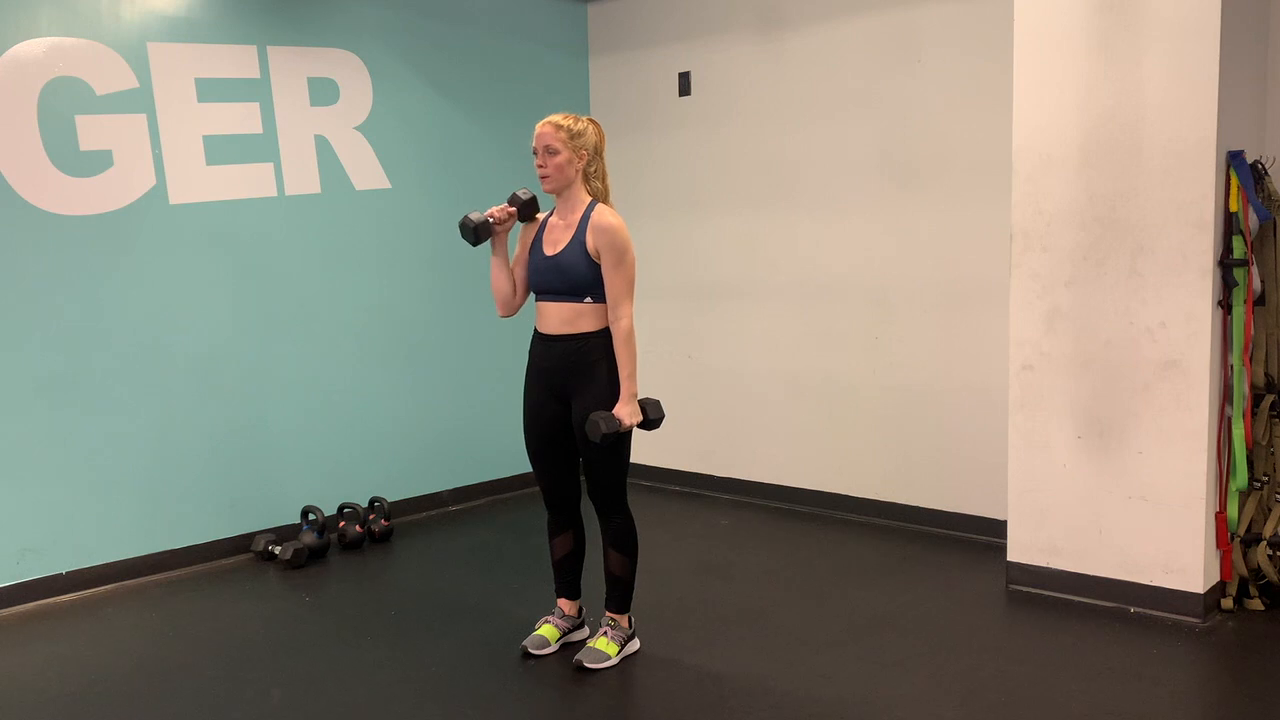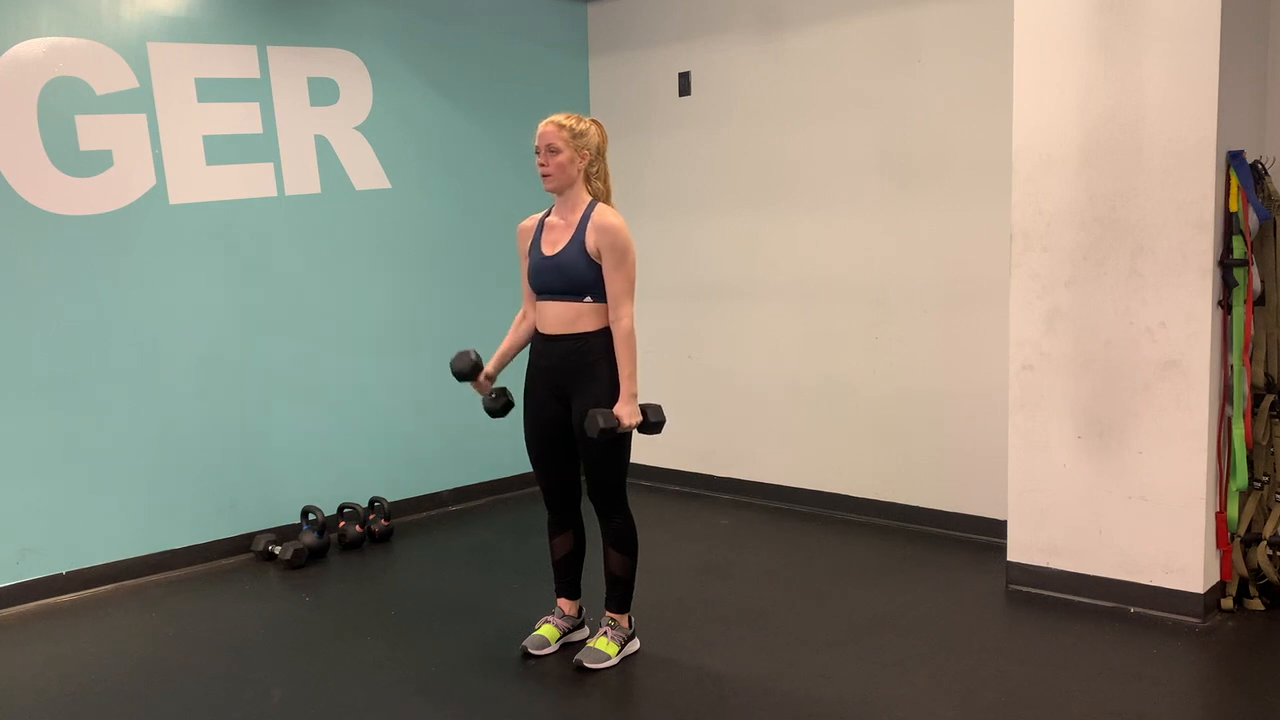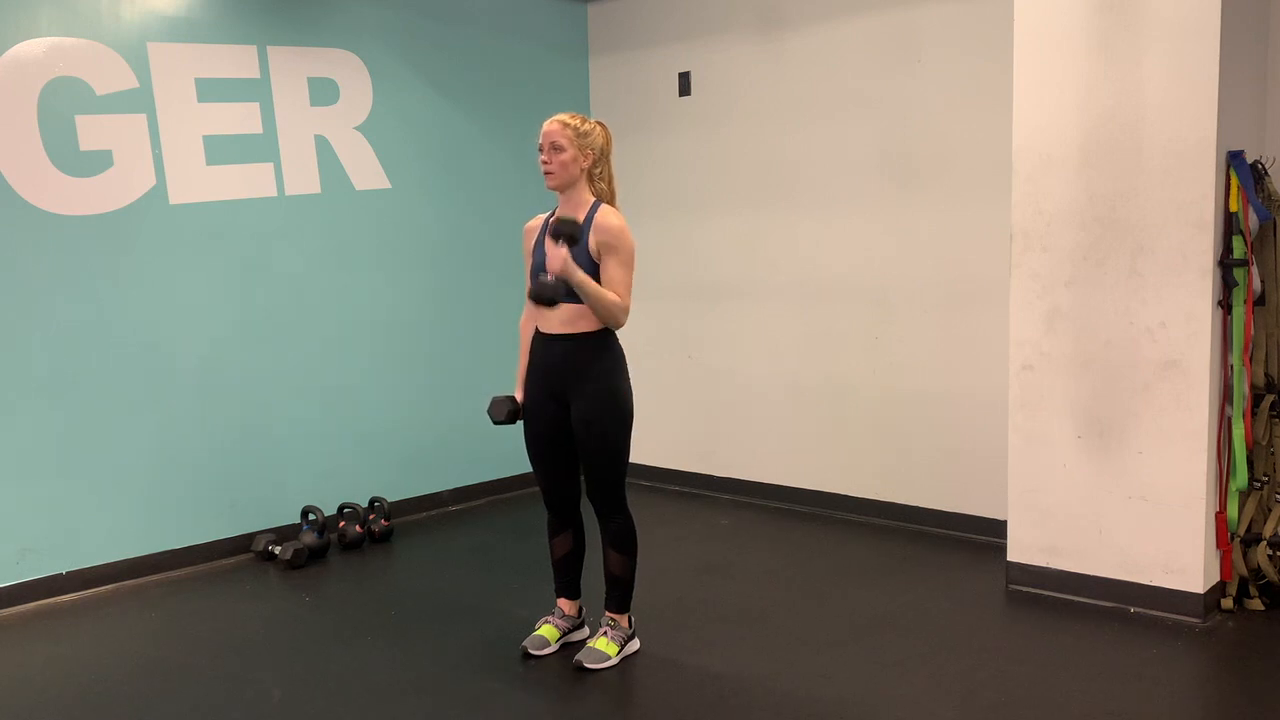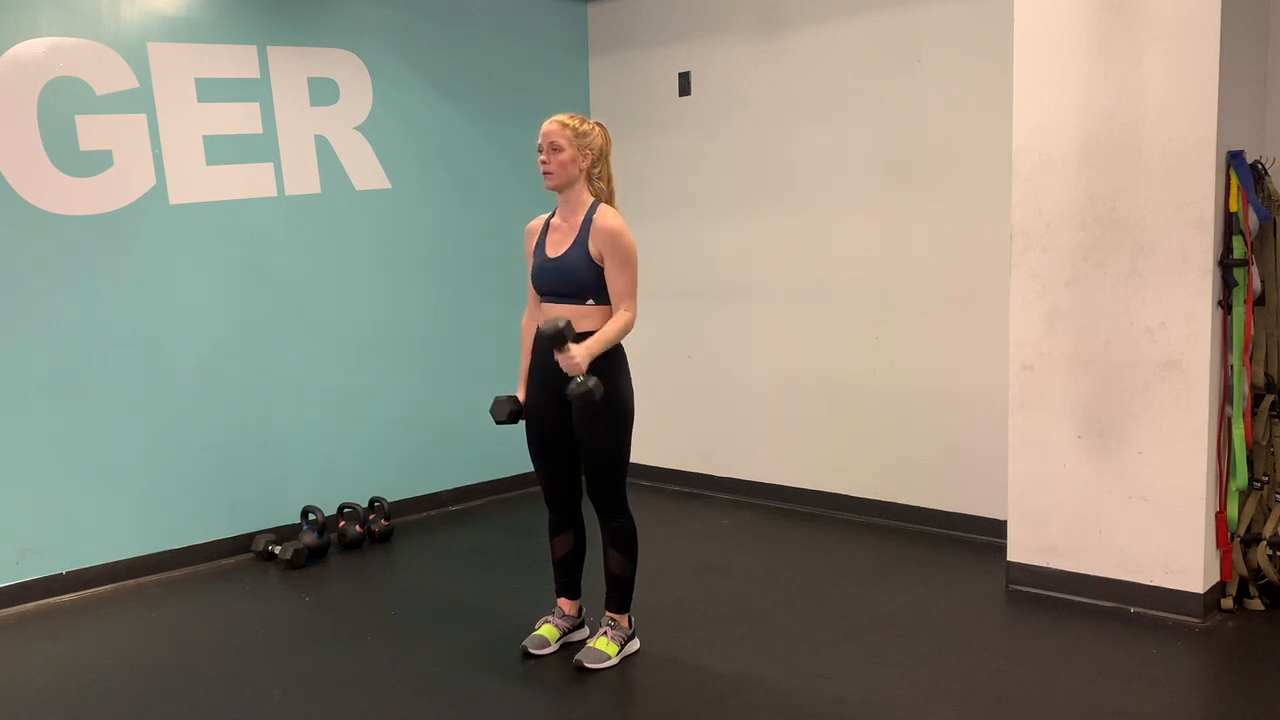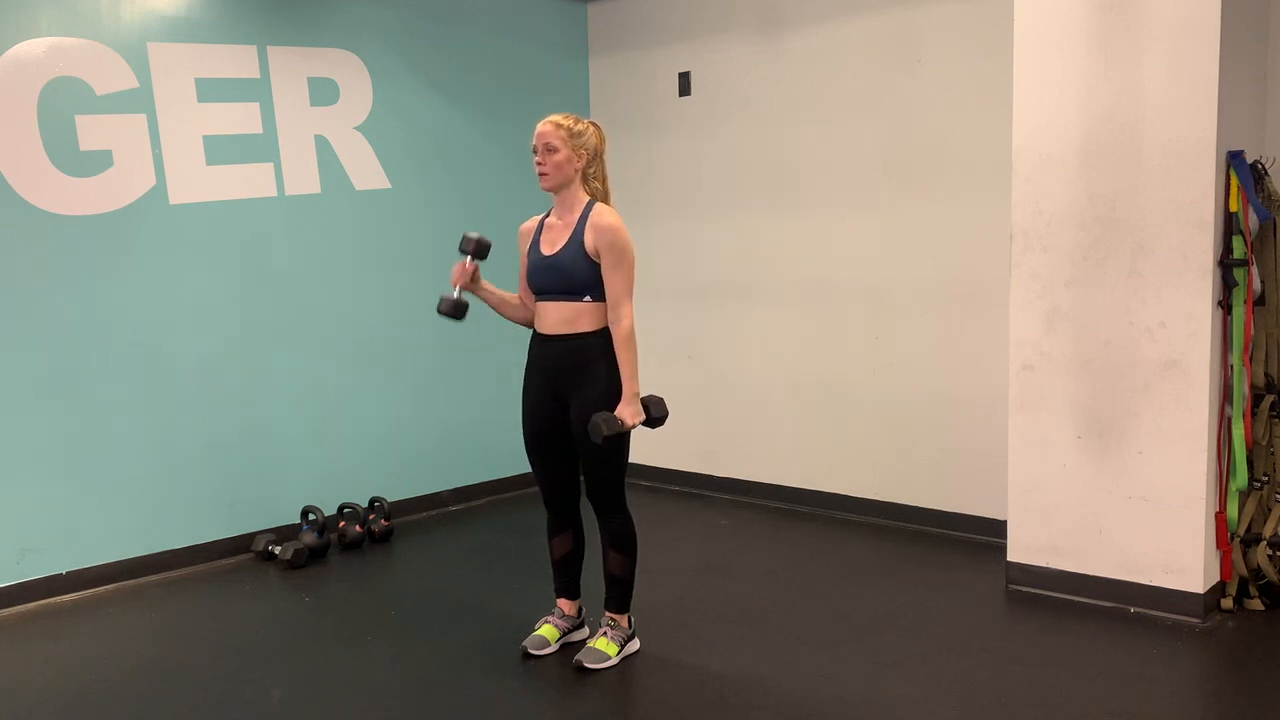
dt=1s
person 1, frame 1
left shoulder: (605, 225)
right shoulder: (534, 227)
left elbow: (622, 316)
right elbow: (508, 304)
left wrist: (628, 394)
right wrist: (498, 242)
left hip: (594, 368)
right hip: (543, 367)
left knee: (607, 500)
right knee: (557, 499)
left ankle: (619, 623)
right ankle: (567, 610)
person 1, frame 2
left shoulder: (606, 225)
right shoulder: (530, 230)
left elbow: (623, 315)
left wrist: (628, 394)
right wrist: (494, 365)
left hip: (594, 368)
right hip: (544, 370)
left knee: (607, 499)
right knee: (557, 498)
left ankle: (619, 623)
right ankle: (567, 611)
person 1, frame 3
left shoulder: (608, 225)
right shoulder: (535, 229)
left elbow: (618, 310)
right elbow: (531, 311)
left wrist: (573, 274)
right wrist: (521, 381)
left hip: (596, 369)
right hip: (546, 371)
left knee: (607, 500)
right knee: (557, 499)
left ankle: (619, 623)
right ankle: (567, 610)
person 1, frame 4
left shoulder: (608, 225)
right shoulder: (537, 229)
left elbow: (626, 313)
left wrist: (587, 351)
right wrist: (524, 381)
left hip: (597, 373)
right hip: (547, 373)
left knee: (607, 500)
right knee: (558, 499)
left ankle: (619, 624)
right ankle: (567, 610)
person 1, frame 5
left shoulder: (604, 223)
right shoulder: (531, 230)
left elbow: (621, 315)
left wrist: (630, 394)
right wrist: (480, 287)
left hip: (593, 368)
right hip: (542, 368)
left knee: (606, 500)
right knee: (557, 499)
left ankle: (619, 623)
right ankle: (567, 610)
